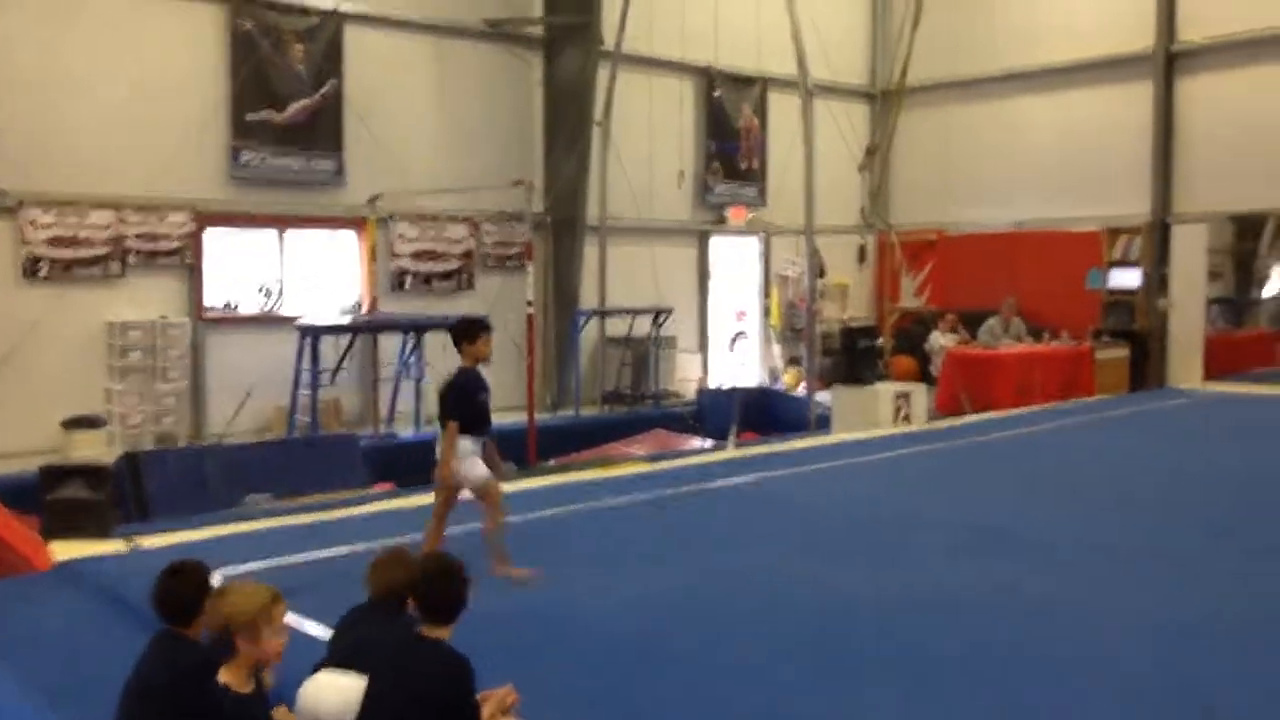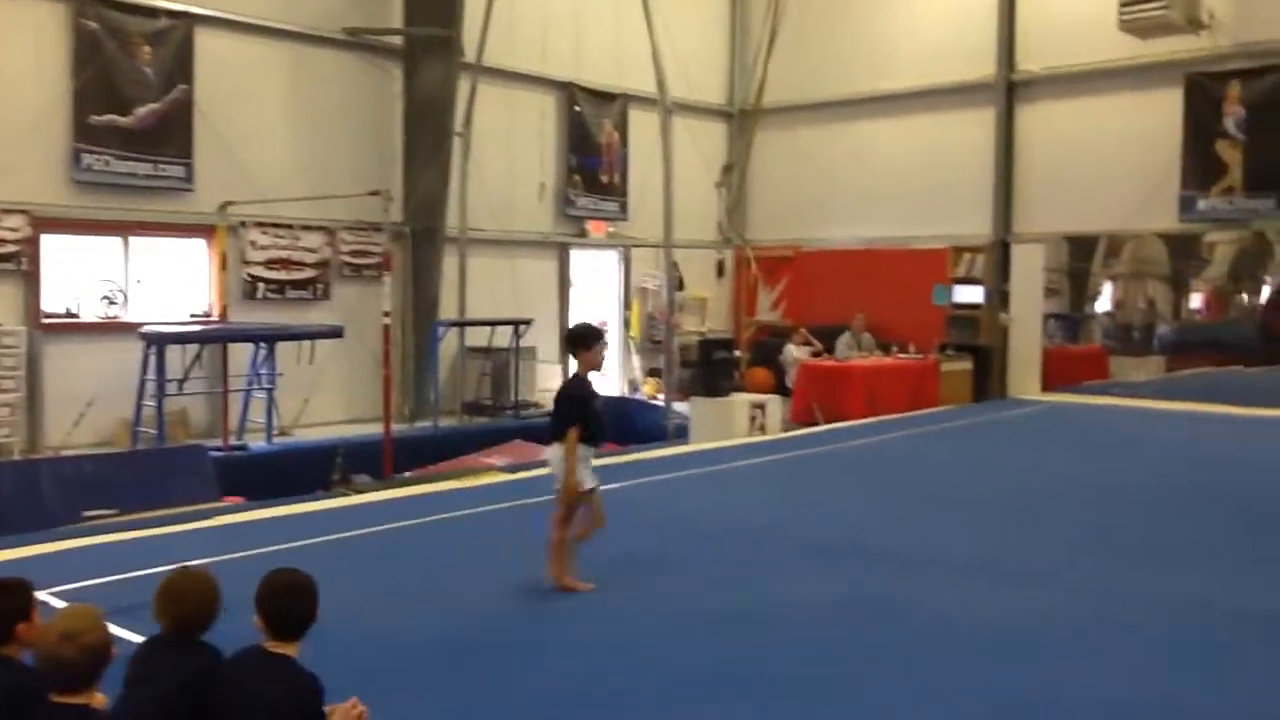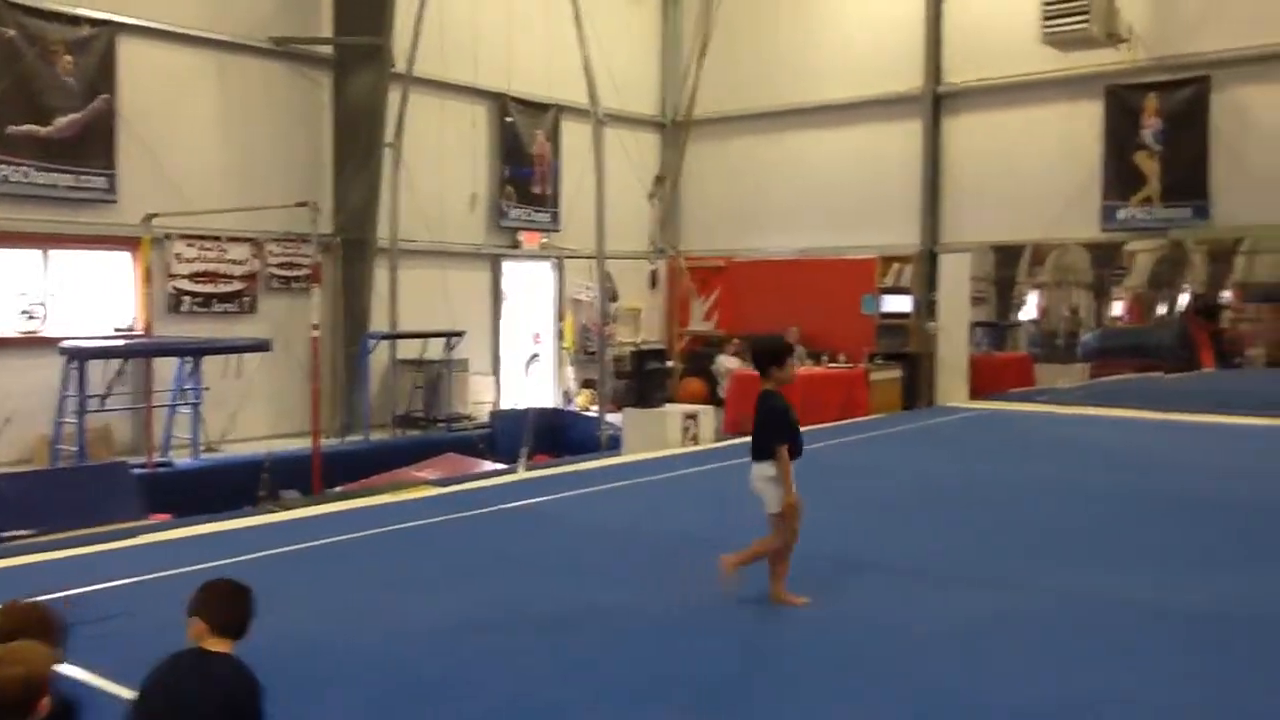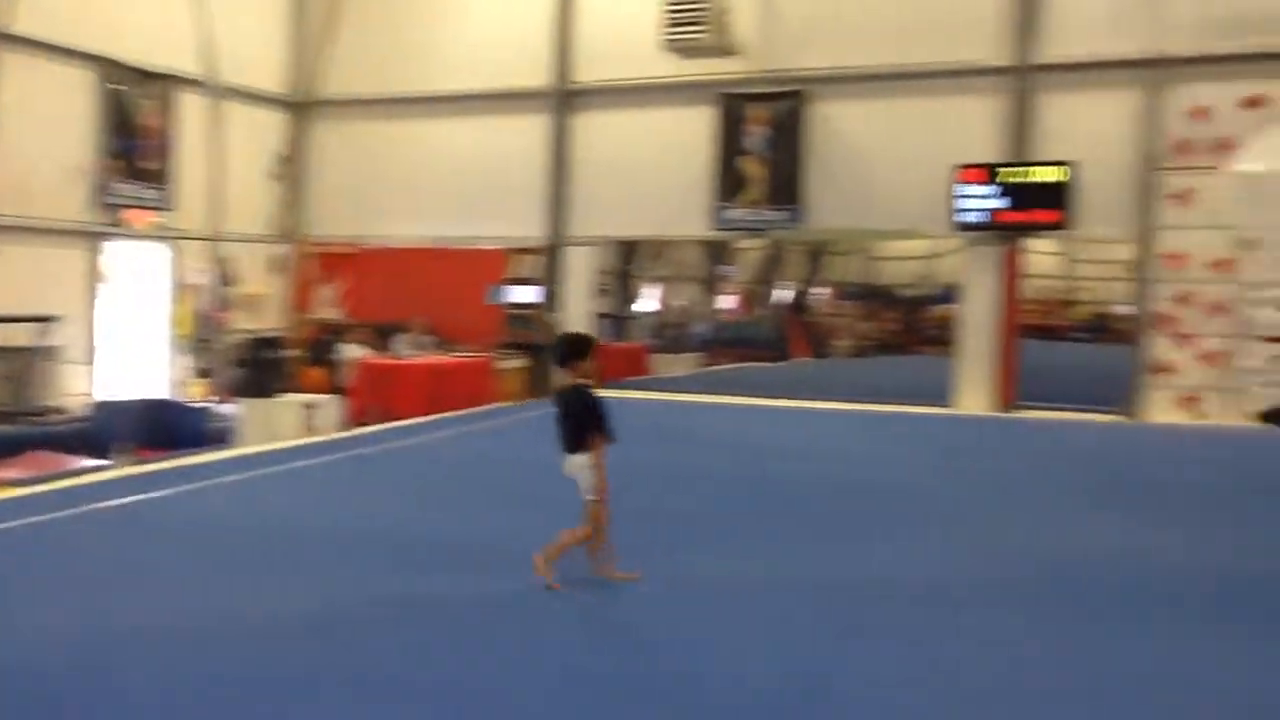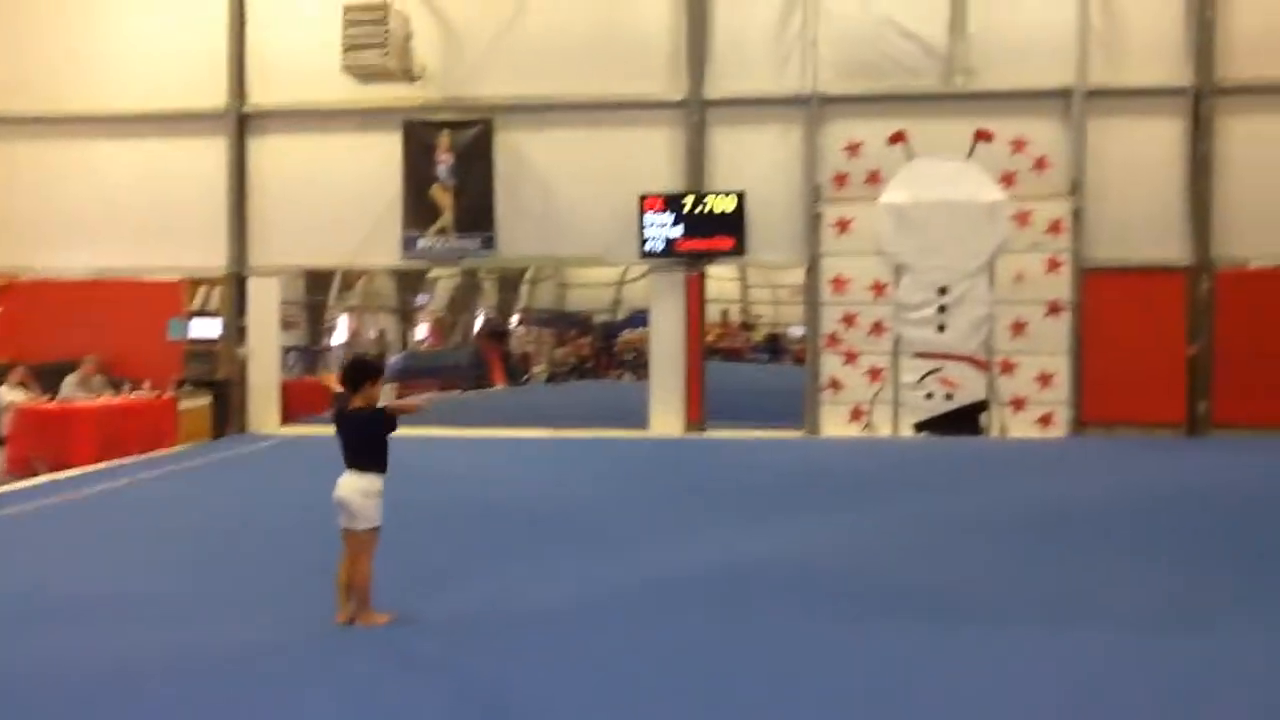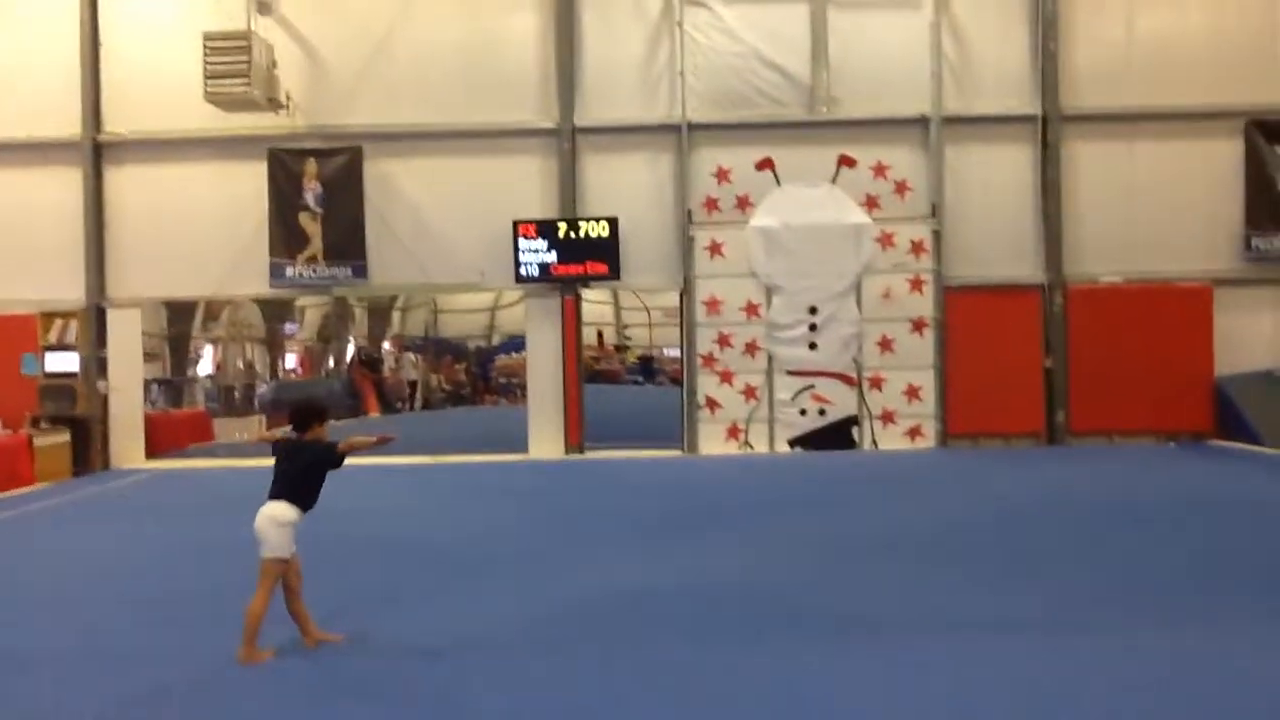
dt=0.7s
person 1, frame 1
left shoulder: (476, 379)
right shoulder: (460, 384)
right elbow: (450, 426)
left wrist: (492, 454)
right wrist: (444, 464)
left hip: (470, 449)
right hip: (459, 452)
left knee: (442, 511)
right knee: (496, 504)
right ankle: (500, 563)
person 1, frame 2
left shoulder: (580, 386)
right shoulder: (575, 391)
right elbow: (571, 434)
left wrist: (577, 470)
right wrist: (570, 473)
left hip: (575, 457)
right hip: (569, 459)
left knee: (563, 520)
right knee: (595, 518)
left ankle: (562, 574)
right ankle: (559, 569)
person 1, frame 3
left shoulder: (767, 399)
right shoulder: (776, 405)
right elbow: (781, 452)
right wrist: (789, 492)
left hip: (773, 473)
right hip: (773, 476)
left knee: (787, 535)
right knee: (783, 538)
left ankle: (779, 590)
right ankle: (733, 561)
person 1, frame 4
left shoulder: (565, 394)
right shoulder: (586, 399)
right elbow: (594, 441)
right wrist: (601, 476)
left hip: (575, 459)
right hip: (587, 462)
left knee: (599, 519)
right knee: (594, 525)
left ankle: (605, 568)
right ankle: (546, 558)
person 1, frame 5
left shoulder: (343, 412)
right shoulder: (374, 417)
right elbow: (398, 407)
left wrist: (335, 384)
right wrist: (417, 406)
left hip: (346, 483)
right hip: (367, 489)
left knee: (350, 556)
right knee: (365, 557)
left ankle: (345, 610)
right ankle: (367, 613)
person 1, frame 6
left shoulder: (286, 446)
right shoulder: (317, 452)
left elbow: (272, 437)
right elbow: (347, 445)
left wrist: (272, 435)
right wrist: (375, 440)
left hip: (275, 516)
right hip: (280, 519)
left knee: (293, 583)
right knee: (265, 589)
left ankle: (310, 633)
right ankle: (248, 650)
